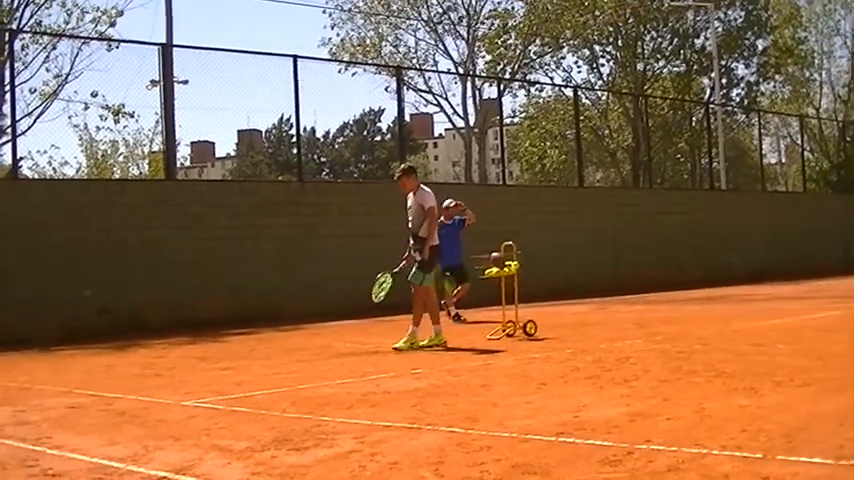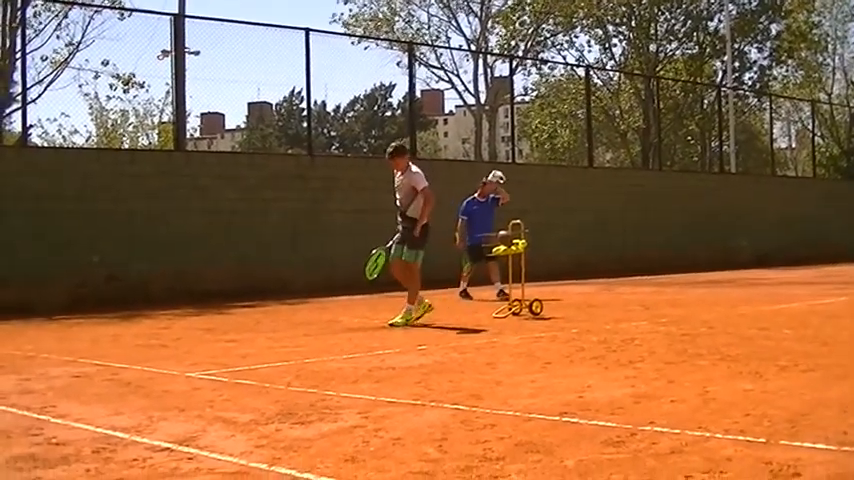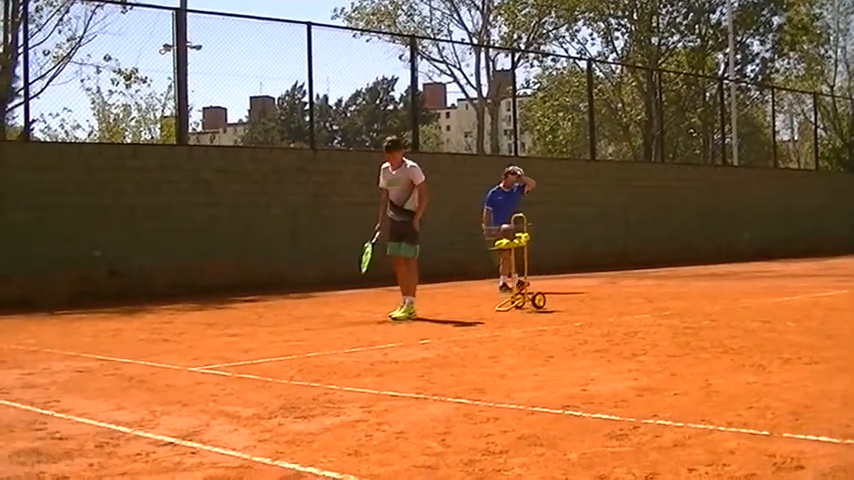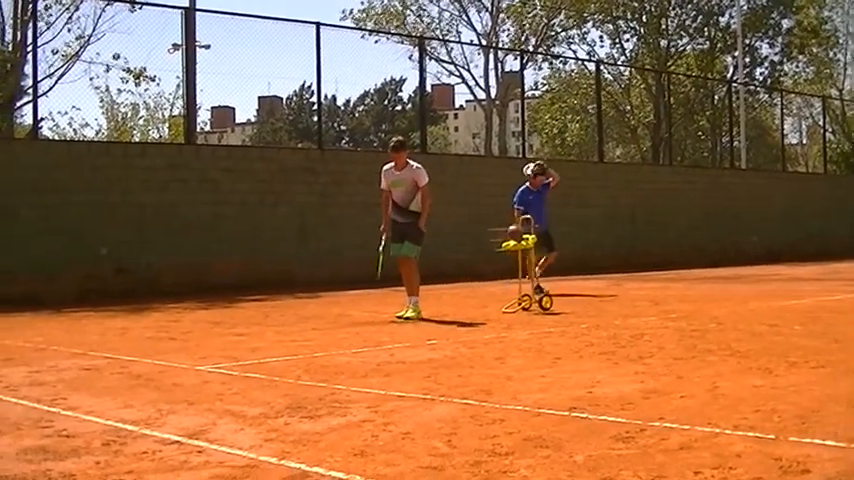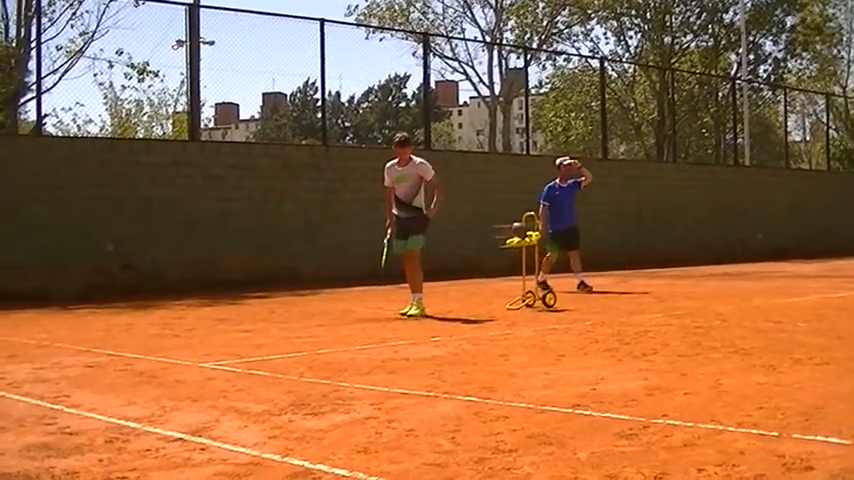
dt=0.5s
person 1, frame 1
left shoulder: (425, 194)
right shoulder: (410, 197)
left elbow: (433, 220)
left wrist: (426, 247)
right wrist: (410, 250)
left hip: (428, 249)
right hip: (418, 249)
left knee: (417, 292)
right knee: (427, 292)
left ankle: (412, 337)
right ankle: (438, 335)
person 1, frame 2
left shoulder: (415, 174)
right shoulder: (398, 174)
left elbow: (429, 200)
left wrist: (418, 225)
left hip: (416, 228)
right hip: (404, 226)
left knee: (412, 269)
right knee: (395, 267)
left ankle: (409, 313)
right ankle: (421, 303)
person 1, frame 3
left shoulder: (412, 169)
right shoulder: (384, 170)
left elbow: (423, 195)
left wrist: (416, 219)
right wrist: (381, 221)
left hip: (410, 221)
right hip: (394, 221)
left knee: (409, 262)
right knee: (398, 263)
left ankle: (410, 306)
right ankle: (404, 303)
person 1, frame 4
left shoulder: (417, 170)
right shoulder: (386, 171)
left elbow: (426, 197)
left wrist: (422, 221)
right wrist: (385, 222)
left hip: (414, 222)
right hip: (397, 222)
left knee: (409, 262)
right knee: (402, 264)
left ankle: (415, 306)
right ankle: (410, 304)
person 1, frame 5
left shoulder: (420, 165)
right shoulder: (389, 168)
left elbow: (437, 188)
left wrist: (433, 208)
right wrist: (390, 218)
left hip: (417, 217)
right hip: (400, 218)
left knee: (413, 257)
right knee: (406, 260)
left ankle: (419, 302)
right ankle: (414, 301)
person 2, frame 1
left shoulder: (457, 222)
right shoulder: (438, 227)
left elbow: (472, 219)
left wrist: (464, 209)
right wrist: (437, 263)
left hip: (458, 262)
right hip: (445, 264)
left knee: (465, 285)
right knee: (448, 288)
left ankle: (447, 303)
right ankle: (454, 313)
person 2, frame 2
left shoulder: (491, 200)
right shoulder: (468, 203)
left elbow: (506, 198)
right elbow: (461, 222)
left wrist: (497, 188)
right wrist: (460, 239)
left hip: (488, 240)
right hip: (473, 241)
left knee: (493, 263)
right knee: (469, 265)
left ankle: (500, 290)
right ankle: (462, 289)
person 2, frame 3
left shoulder: (517, 190)
right shoulder: (493, 194)
left elbow: (532, 184)
right elbow: (486, 213)
left wrist: (520, 177)
right wrist: (487, 229)
left hip: (513, 230)
right hip: (500, 230)
left knee: (506, 256)
right knee: (508, 254)
left ankle: (503, 282)
right ankle: (516, 280)
person 2, frame 4
left shoulder: (543, 188)
right shoulder: (522, 193)
left elbow: (556, 178)
right elbow: (517, 214)
left wrist: (545, 168)
left hip: (543, 229)
left knee: (552, 254)
left ankle: (535, 274)
right ankle: (535, 284)
person 2, frame 5
left shoulder: (574, 184)
right shoulder: (550, 188)
left elbow: (589, 178)
right elbow: (543, 209)
left wrist: (579, 167)
right wrist: (542, 226)
left hip: (572, 227)
right hip: (556, 229)
left knee: (574, 253)
right knee: (552, 255)
left ankle: (580, 282)
right ankle: (541, 279)
